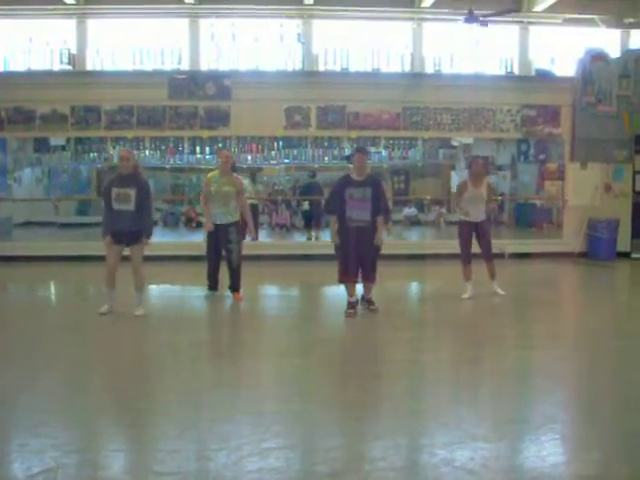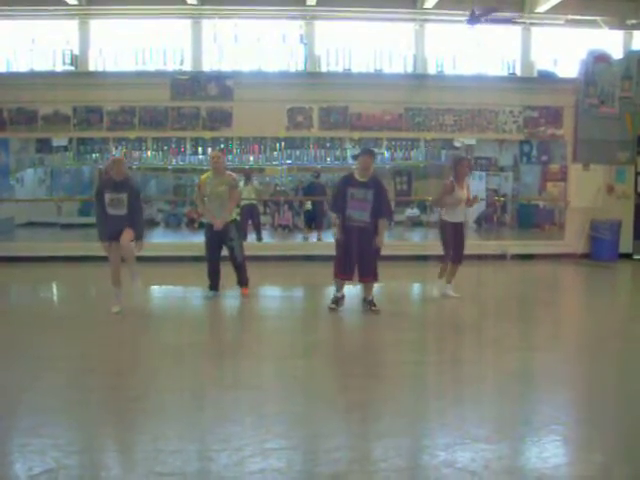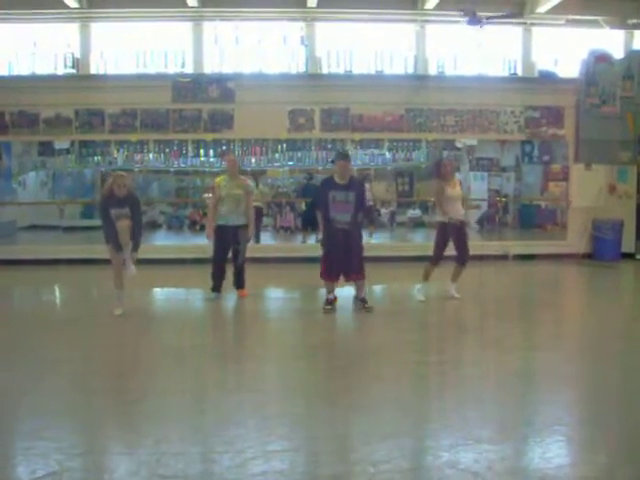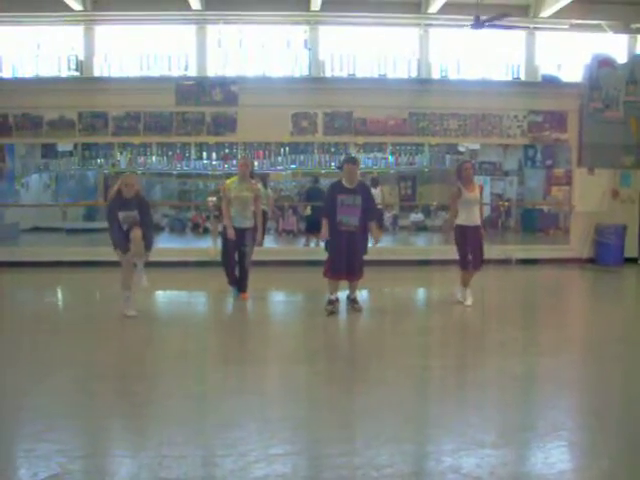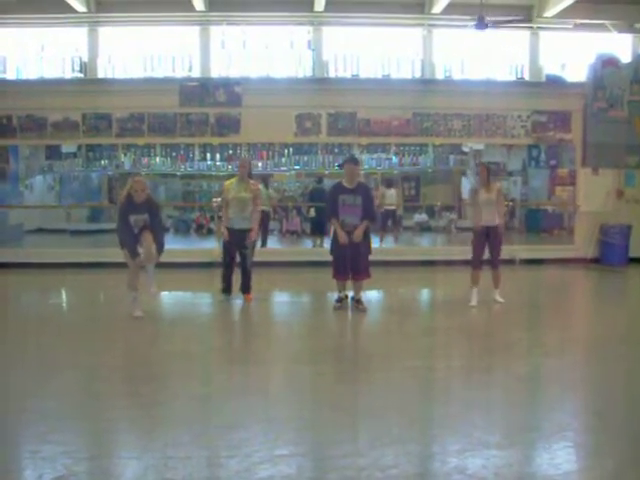
dt=0.5s
person 1, frame 1
left shoulder: (375, 183)
right shoulder: (343, 182)
left elbow: (381, 210)
right elbow: (333, 209)
left wrist: (380, 232)
right wrist: (333, 231)
left hip: (368, 232)
right hip: (347, 232)
left knee: (369, 266)
right knee: (348, 266)
left ankle: (367, 297)
right ankle: (351, 301)
person 1, frame 2
left shoulder: (377, 185)
right shoulder: (345, 181)
left elbow: (383, 213)
right elbow: (336, 208)
left wrist: (380, 235)
right wrist: (336, 227)
left hip: (368, 232)
right hip: (347, 230)
left knee: (369, 267)
right knee: (342, 263)
left ankle: (368, 299)
right ankle: (338, 295)
person 1, frame 3
left shoulder: (357, 185)
right shoulder: (325, 184)
left elbow: (362, 208)
right elbow: (319, 208)
left wrist: (357, 223)
right wrist: (322, 228)
left hip: (352, 232)
right hip: (332, 232)
left knee: (356, 265)
right knee: (329, 266)
left ankle: (361, 297)
right ankle: (330, 297)
person 1, frame 4
left shoulder: (364, 189)
right shoulder: (334, 188)
left elbow: (371, 213)
right elbow: (326, 211)
left wrist: (374, 230)
right wrist: (324, 227)
left hip: (357, 235)
right hip: (337, 234)
left knee: (355, 267)
right knee: (334, 266)
left ankle: (352, 297)
right ankle: (332, 298)
person 1, frame 5
left shoulder: (365, 189)
right shoulder: (335, 189)
left elbow: (370, 214)
right elbow: (331, 214)
left wrist: (360, 229)
right wrist: (339, 231)
left hip: (360, 234)
right hip: (341, 234)
left knee: (360, 267)
right knee: (340, 267)
left ankle: (357, 298)
right ankle: (341, 296)
person 2, frame 1
left shoulder: (141, 183)
right shoulder: (111, 183)
left elbow: (147, 210)
right elbow: (107, 209)
left wrist: (147, 233)
right wrist: (106, 232)
left hip: (135, 231)
right hip: (116, 231)
left knee: (137, 267)
right knee: (110, 267)
left ankle: (139, 304)
right ankle: (110, 302)
person 2, frame 2
left shoulder: (131, 187)
right shoulder: (102, 186)
left elbow: (138, 212)
right elbow: (100, 213)
left wrist: (139, 236)
right wrist: (103, 237)
left hip: (128, 226)
right hip: (110, 229)
left knee: (125, 244)
right knee: (114, 265)
left ankle: (134, 274)
right ankle: (117, 301)
person 2, frame 3
left shoulder: (133, 199)
right shoulder: (106, 200)
left elbow: (137, 223)
right elbow: (107, 225)
left wrist: (135, 249)
right wrist: (118, 249)
left hip: (128, 231)
right hip: (113, 235)
left knee: (123, 225)
right knee: (117, 267)
left ankle: (128, 261)
right ankle: (119, 303)
person 2, frame 4
left shoulder: (141, 201)
right shoulder: (114, 202)
left elbow: (148, 224)
right elbow: (113, 227)
left wrist: (148, 248)
right wrist: (124, 250)
left hip: (135, 230)
right hip: (120, 236)
left knee: (136, 235)
right knee: (127, 266)
left ankle: (141, 270)
right ankle: (127, 304)
person 2, frame 5
left shoulder: (152, 204)
right shoulder: (125, 205)
left elbow: (158, 227)
right elbow: (124, 231)
left wrist: (159, 250)
right wrist: (134, 254)
left hip: (144, 232)
right hip: (128, 237)
left knee: (148, 240)
right knee: (134, 267)
left ankle: (151, 278)
right ankle: (135, 304)
person 3, frame 1
left shoulder: (237, 180)
right shoulder: (210, 178)
left elbow: (243, 204)
right elbow: (203, 200)
left wrist: (250, 226)
right wrist: (207, 220)
left hip: (232, 223)
right hip: (214, 224)
left knee: (234, 258)
right knee: (212, 258)
left ankle: (235, 289)
right ankle: (212, 287)
person 3, frame 2
left shoulder: (231, 178)
right shoulder: (204, 180)
left elbow: (233, 201)
right elbow: (199, 201)
left wrist: (222, 220)
right wrist: (211, 218)
left hip: (229, 221)
right hip: (211, 223)
left knee: (237, 255)
right knee: (212, 257)
left ankle: (244, 284)
right ankle: (213, 287)
person 3, frame 3
left shoulder: (246, 183)
right shoulder: (219, 182)
left elbow: (249, 206)
right elbow: (212, 205)
left wrist: (251, 227)
right wrist: (209, 226)
left hip: (240, 225)
right hip: (222, 225)
left knee: (239, 259)
right knee: (218, 258)
left ankle: (240, 286)
right ankle: (216, 289)
person 3, frame 4
left shoulder: (255, 187)
right shoulder: (228, 184)
left elbow: (258, 211)
right elbow: (224, 207)
left wrist: (259, 231)
right wrist: (229, 227)
left hip: (248, 228)
right hip: (230, 227)
left knee: (245, 261)
right knee: (227, 258)
left ankle: (243, 289)
right ankle: (234, 283)
person 3, frame 5
left shoulder: (254, 187)
right shoulder: (228, 185)
left elbow: (256, 210)
right elbow: (224, 208)
left wrist: (255, 230)
right wrist: (224, 228)
left hip: (247, 229)
right hip: (230, 228)
left knee: (246, 262)
right knee: (228, 261)
left ankle: (246, 291)
right ankle: (226, 291)
person 4, frame 1
left shoulder: (487, 184)
right shoulder: (463, 185)
left elbow: (490, 202)
right elbow: (457, 202)
left wrist: (488, 208)
right wrist: (462, 210)
left hip: (481, 222)
right hip: (465, 222)
left knee: (488, 254)
right knee: (466, 255)
left ankle: (494, 285)
right ankle: (468, 287)
person 4, frame 2
left shoulder: (466, 184)
right shoulder: (450, 184)
right elbow: (437, 202)
left wrist: (473, 201)
right wrist: (451, 203)
left hip: (459, 223)
right hip: (447, 223)
left knee: (457, 256)
right knee: (449, 255)
left ankle: (447, 286)
right ankle: (440, 284)
person 4, frame 3
left shoulder: (458, 182)
right shoulder: (440, 186)
left elbow: (462, 203)
right elbow: (441, 208)
left wrist: (466, 211)
right wrist: (452, 218)
left hip: (459, 224)
right hip: (445, 224)
left knee: (463, 258)
right knee: (436, 258)
left ankle: (452, 287)
right ankle: (422, 287)
person 4, frame 4
left shoulder: (479, 188)
right shoulder: (459, 189)
left elbow: (480, 208)
right elbow: (453, 210)
left wrist: (481, 227)
left hip: (475, 228)
right hip: (461, 227)
left knee: (478, 262)
right knee: (464, 262)
left ankle: (460, 288)
right ankle: (467, 294)
person 4, frame 5
left shoulder: (497, 189)
right shoulder: (476, 191)
left elbow: (500, 207)
right elbow: (475, 209)
left wrist: (501, 221)
right wrist: (477, 223)
left hip: (494, 227)
right hip: (481, 227)
left knee: (495, 261)
right knee: (476, 260)
left ankle: (496, 293)
right ankle: (474, 295)
